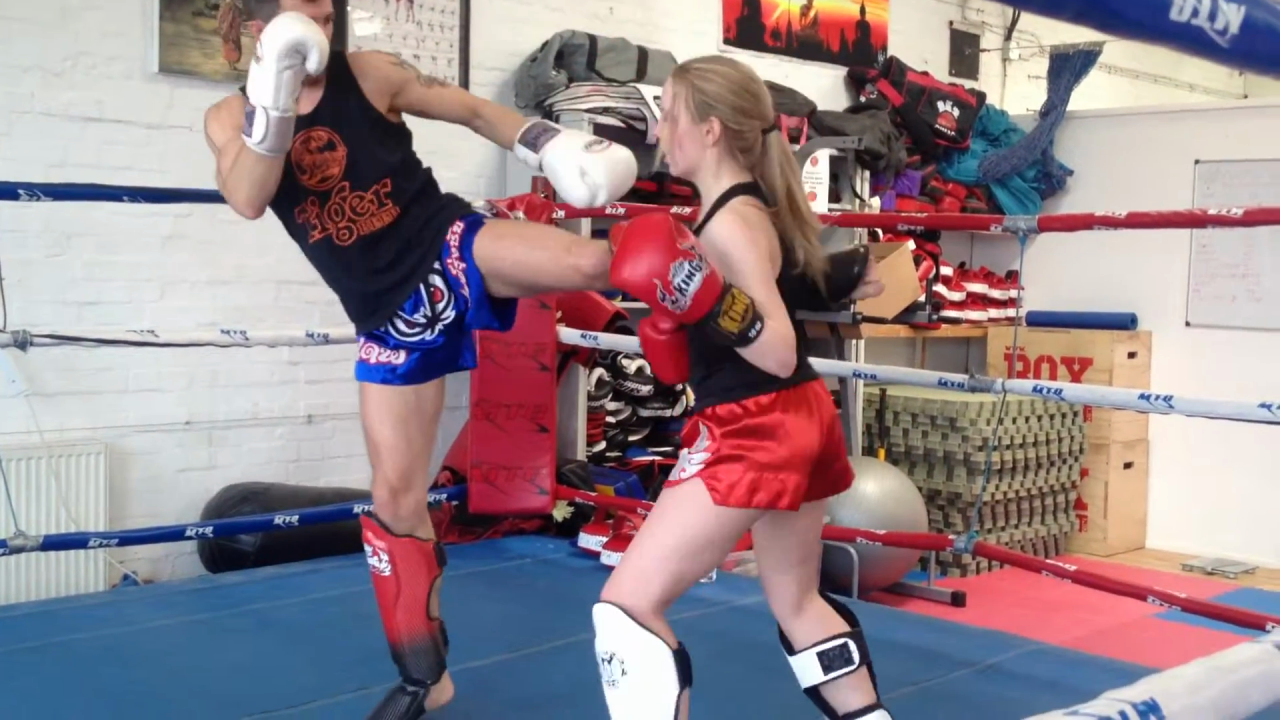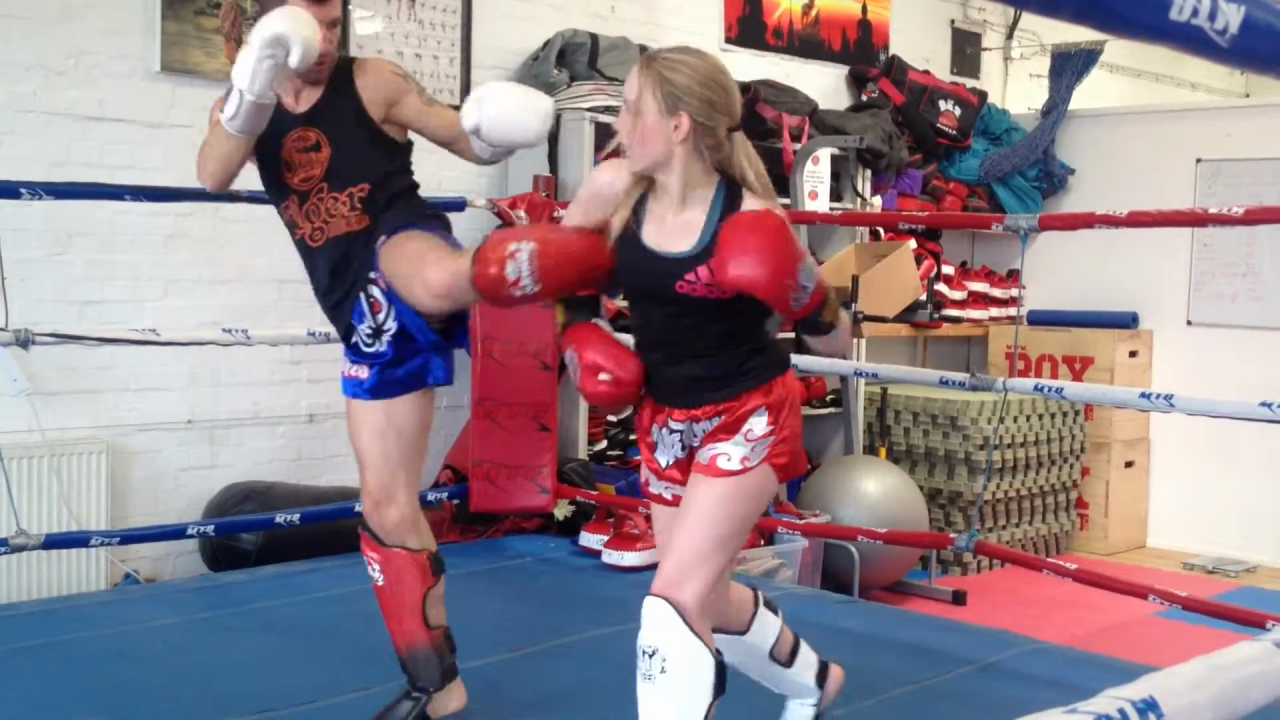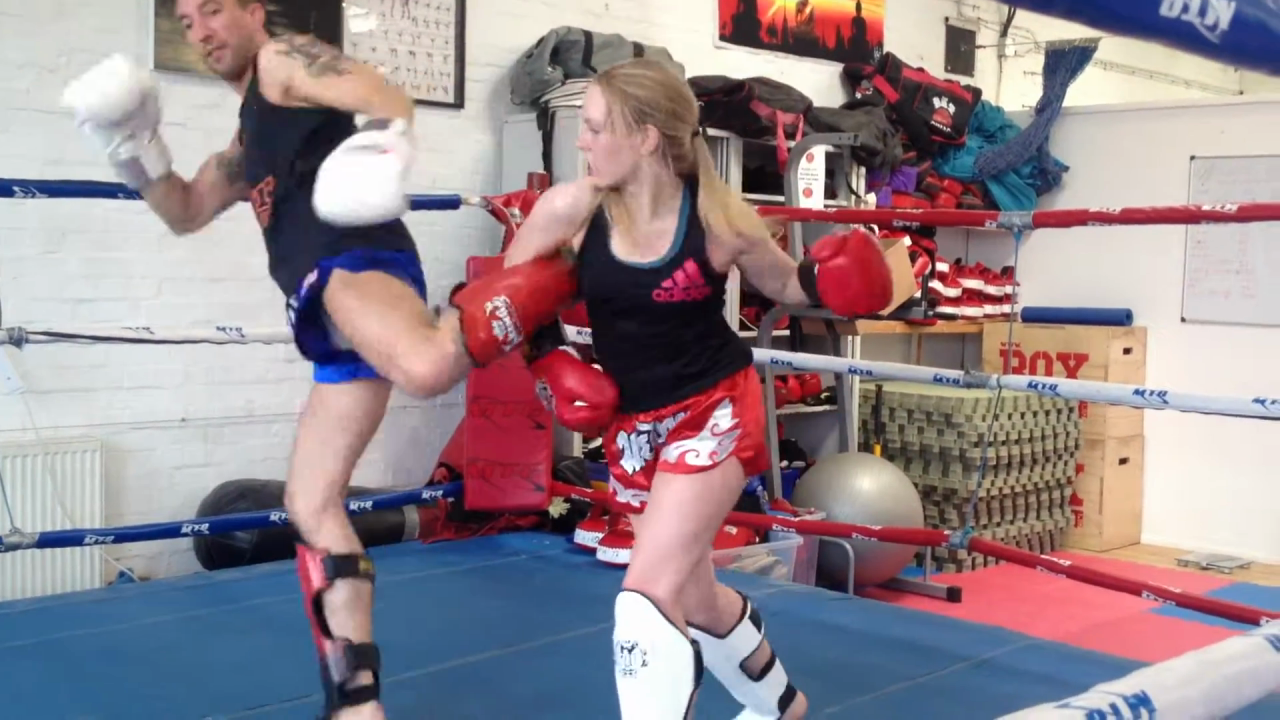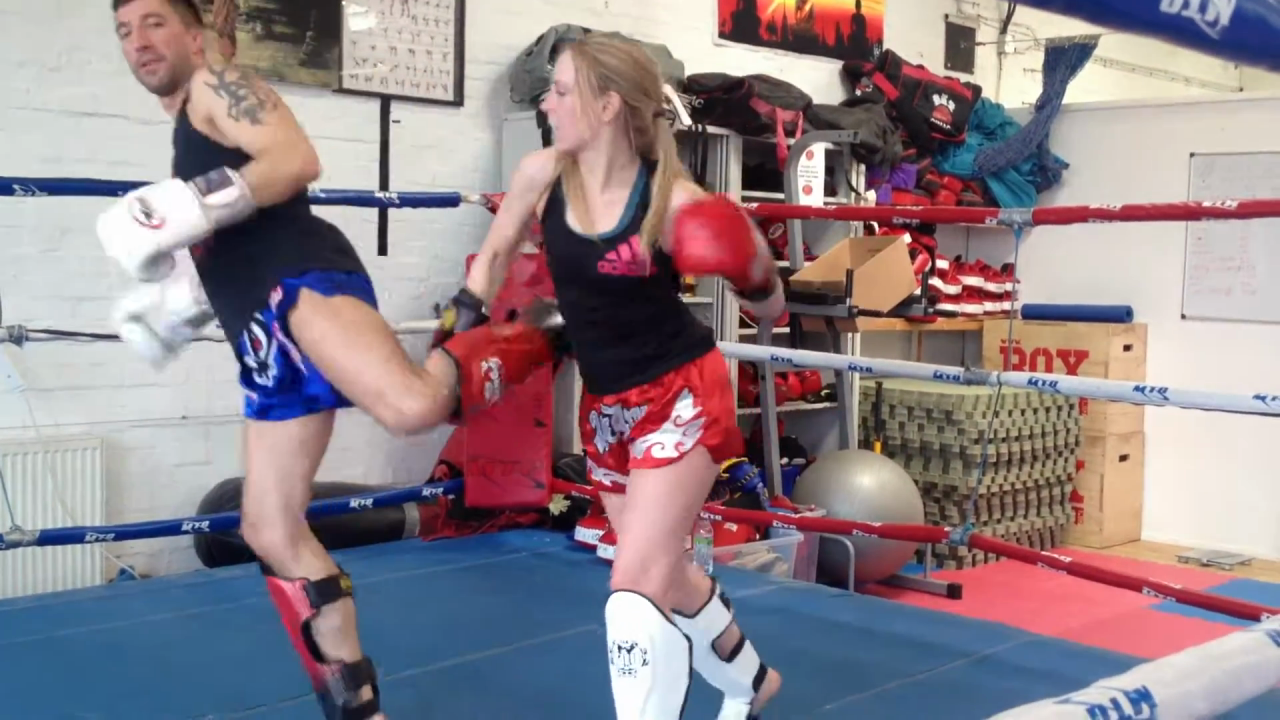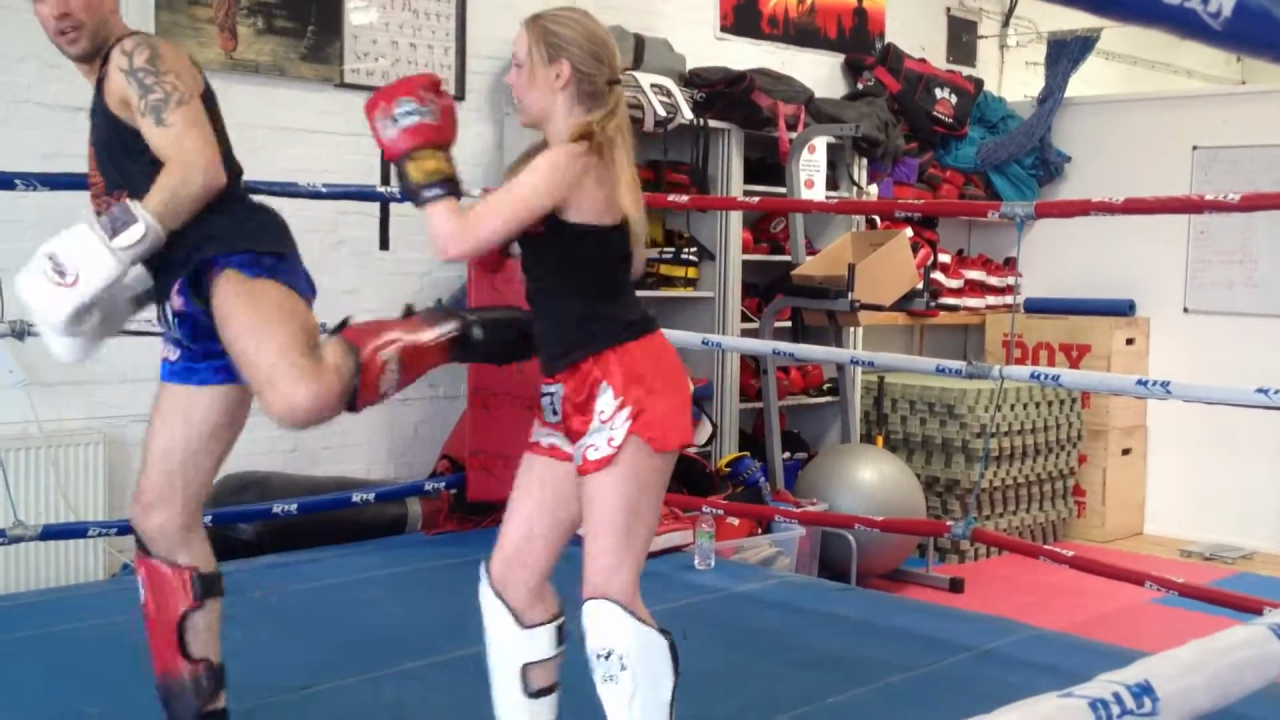
dt=0.2s
person 1, frame 1
left shoulder: (369, 73)
right shoulder: (230, 118)
left elbow: (471, 108)
right elbow: (246, 200)
left wrist: (553, 143)
right wrist: (274, 104)
left hip: (452, 247)
right hip: (391, 320)
left knee: (587, 263)
right knee: (394, 495)
person 1, frame 2
left shoulder: (373, 81)
right shoulder: (260, 103)
left elbow: (468, 138)
right elbow: (211, 176)
left wrist: (494, 127)
right wrist: (252, 82)
right hip: (370, 326)
left knee: (439, 280)
right knee: (386, 504)
person 1, frame 3
left shoulder: (284, 60)
right shoulder: (254, 119)
left elbow: (386, 97)
right elbow: (186, 214)
left wrist: (383, 147)
right wrist: (129, 145)
left hip: (351, 260)
right hip: (325, 300)
left knee: (426, 369)
right knee: (311, 504)
left ankle: (563, 274)
person 1, frame 4
left shoulder: (218, 85)
right shoulder: (192, 133)
left elbow: (298, 161)
left wrist: (197, 204)
right wrist: (180, 304)
left hip: (301, 282)
right hip: (264, 335)
left knee: (414, 409)
right knee: (270, 530)
left ankle: (514, 339)
person 1, frame 5
left shoulder: (138, 59)
right shoulder: (110, 97)
left elbow: (203, 173)
left wrist: (110, 249)
right wrist: (109, 299)
left hip: (237, 263)
right hip: (197, 312)
left knee: (299, 396)
right knee: (162, 514)
left ankle: (462, 333)
person 2, frame 1
left shoulder: (736, 222)
right shoulder: (738, 205)
left elbow: (778, 357)
left wrist: (705, 298)
left hip: (754, 432)
right hip: (792, 425)
left knee: (628, 601)
right knee: (794, 601)
person 2, frame 2
left shoulder: (751, 214)
right shoulder: (618, 186)
left elbow: (837, 344)
right elbow: (556, 253)
left wrist: (805, 297)
right wrist: (579, 335)
left hip: (748, 416)
right hip: (672, 420)
left knee: (678, 599)
right knee: (699, 594)
person 2, frame 3
left shoulder: (719, 221)
right shoulder: (572, 204)
left elbow: (789, 288)
right elbow: (514, 279)
left wrist: (830, 281)
right wrist: (545, 353)
left hip: (712, 410)
right hip: (630, 421)
left knee: (648, 594)
right knee: (691, 592)
person 2, frame 4
left shoulder: (672, 195)
right shoulder: (543, 174)
left elbow: (767, 306)
right elbow: (492, 255)
left wrist: (754, 271)
left hip: (679, 396)
right hip: (606, 404)
left knee: (636, 587)
right knee: (658, 574)
person 2, frame 5
left shoulder: (575, 161)
right shoulder: (563, 157)
left elbow: (459, 239)
left wrist: (416, 152)
left hip: (620, 384)
right hip: (570, 388)
left knee: (608, 590)
right knee: (511, 573)
